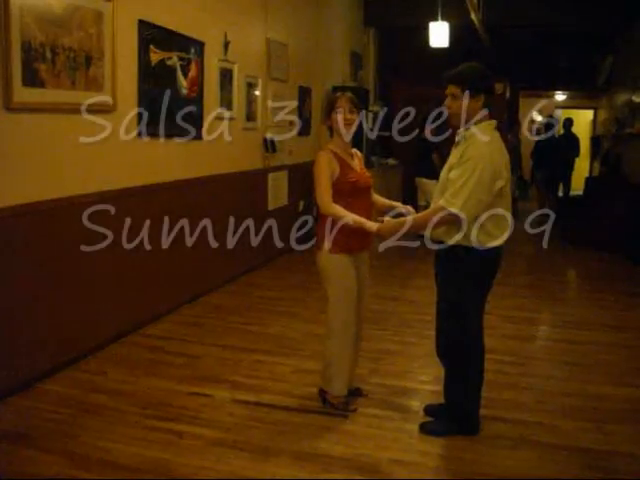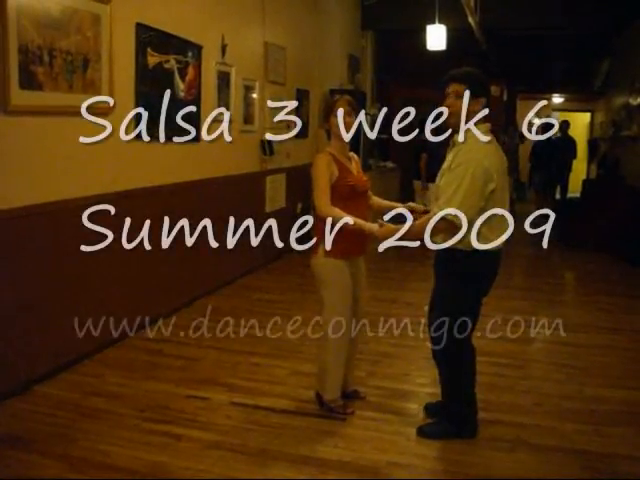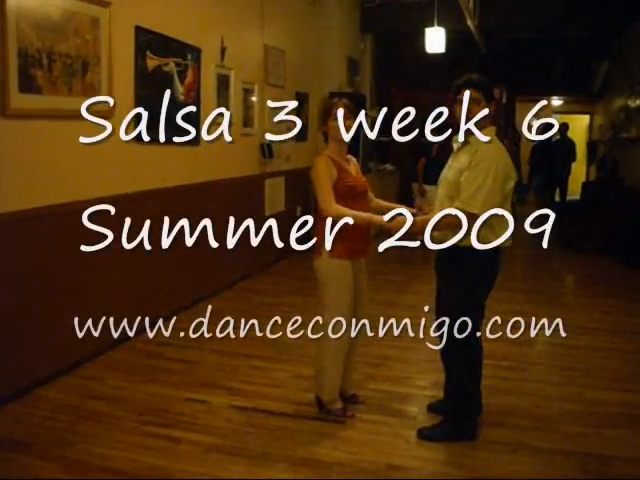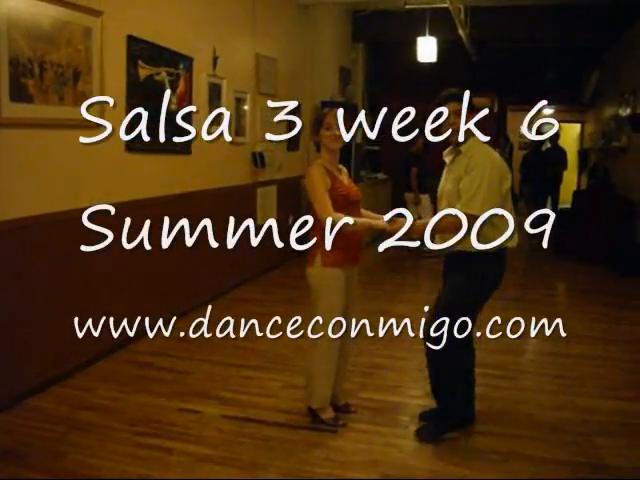
dt=0.5s
person 1, frame 1
left shoulder: (483, 149)
right shoulder: (470, 140)
left elbow: (451, 212)
left wrist: (400, 226)
right wrist: (413, 219)
left hip: (469, 257)
right hip: (459, 252)
left knee: (459, 338)
right knee: (454, 335)
left ankle: (462, 417)
right ankle: (457, 404)
person 1, frame 2
left shoulder: (473, 154)
right shoulder: (473, 145)
left elbow: (448, 220)
left wrist: (398, 233)
right wrist: (422, 214)
left hip: (467, 260)
right hip: (464, 255)
left knee: (449, 338)
right knee: (447, 333)
left ankle: (459, 419)
right ankle: (457, 402)
person 1, frame 3
left shoulder: (490, 154)
right shoulder: (465, 146)
left elbow: (468, 214)
left wrist: (417, 225)
right wrist: (426, 217)
left hip: (473, 257)
right hip: (456, 252)
left knee: (459, 338)
right knee: (453, 332)
left ankle: (461, 421)
right ankle: (461, 400)
person 1, frame 4
left shoulder: (483, 159)
right shoulder: (454, 157)
left elbow: (467, 217)
left wrist: (419, 228)
right wrist: (424, 228)
left hip: (481, 260)
right hip: (461, 256)
left knee: (439, 332)
right knee: (454, 333)
left ankle: (453, 411)
right ankle: (455, 406)
person 2, frame 1
left shoulder: (357, 155)
right shoulder: (326, 157)
left elbow: (368, 196)
right elbow: (326, 205)
left wrist: (396, 206)
right wrist: (368, 224)
left hip: (358, 247)
right hip: (335, 247)
left knee: (356, 316)
right knee: (342, 318)
left ankle: (345, 380)
right ankle: (331, 388)
person 2, frame 2
left shoulder: (354, 159)
right shoulder: (324, 160)
left elbow: (367, 200)
right elbow: (324, 209)
left wrist: (400, 207)
right wrist: (368, 227)
left hip: (354, 251)
right hip: (331, 252)
left knee: (353, 319)
right knee: (337, 322)
left ankle: (343, 383)
right ankle: (328, 392)
person 2, frame 3
left shoulder: (352, 161)
right shoulder: (323, 163)
left elbow: (367, 200)
right elbow: (330, 209)
left wrist: (399, 209)
right wrist: (379, 220)
left hip: (355, 252)
right hip: (333, 252)
left knee: (352, 321)
right knee: (336, 322)
left ankle: (342, 386)
right ankle: (327, 394)
person 2, frame 4
left shoulder: (343, 170)
right shoulder: (316, 172)
right elbow: (328, 217)
left wrist: (386, 219)
right wrist: (378, 225)
left hip: (347, 260)
right hip: (326, 261)
left knee: (343, 330)
right knee: (327, 331)
left ankle: (335, 395)
right ankle: (318, 403)
